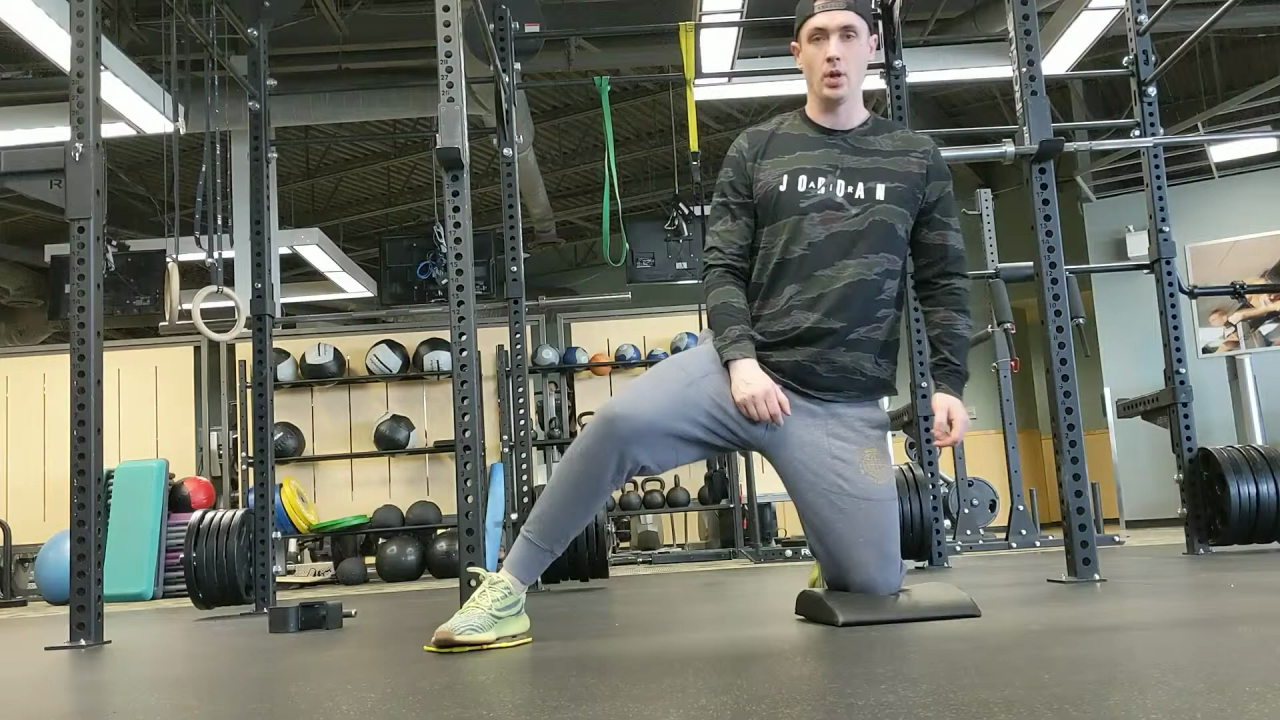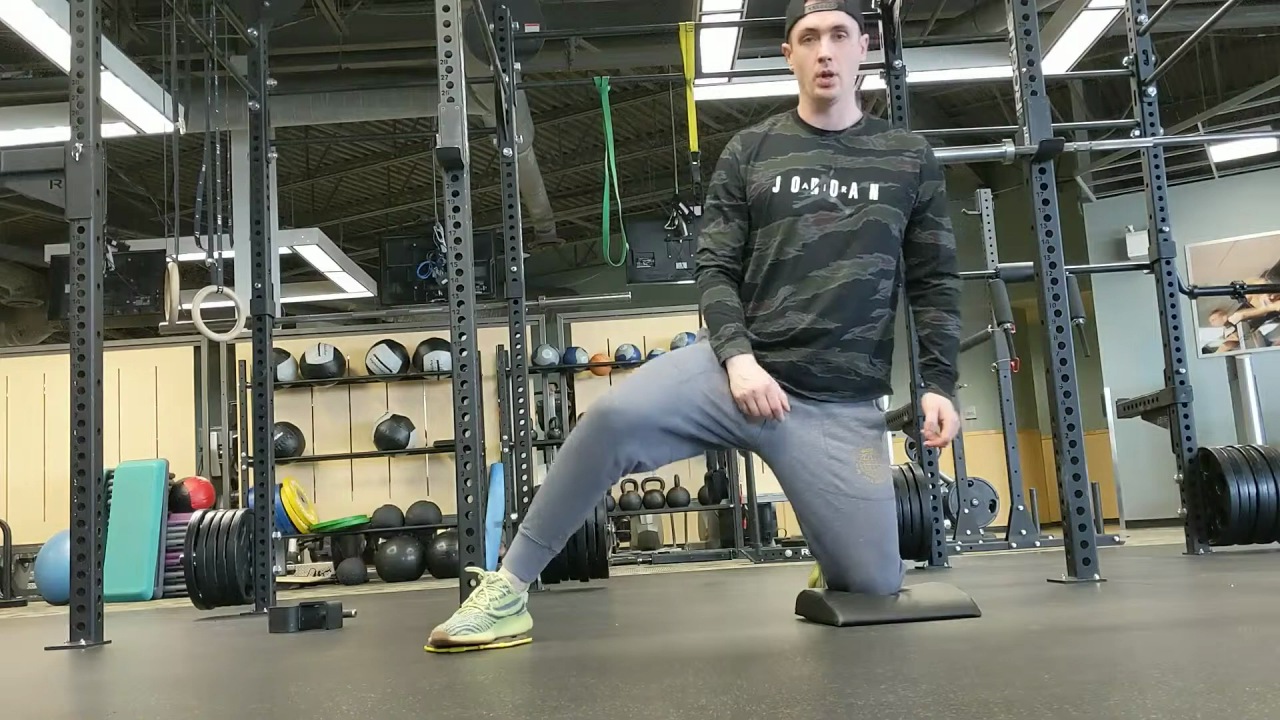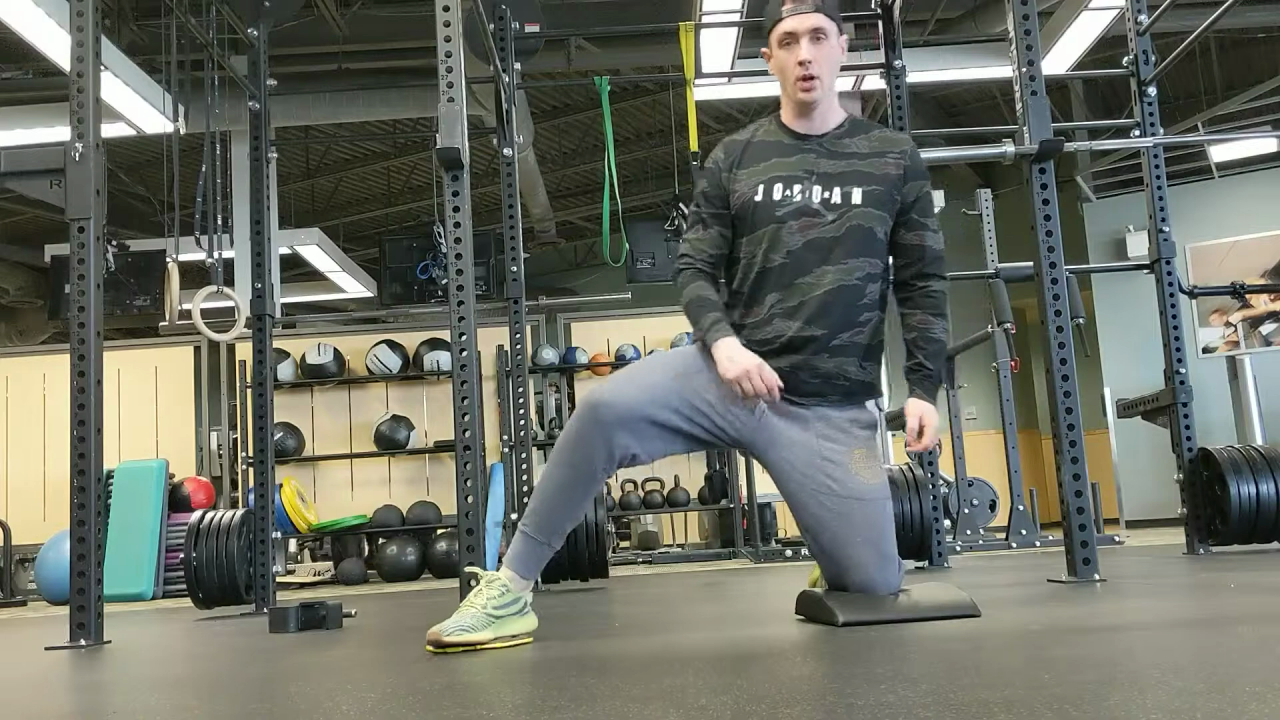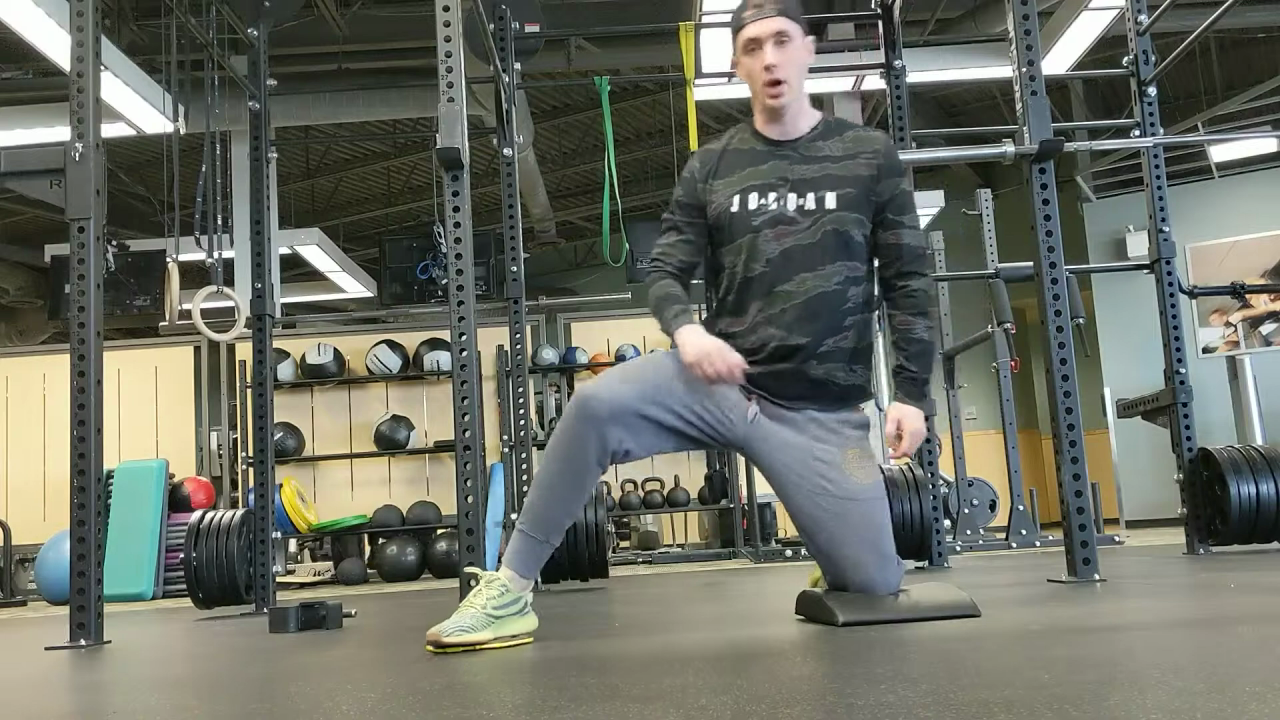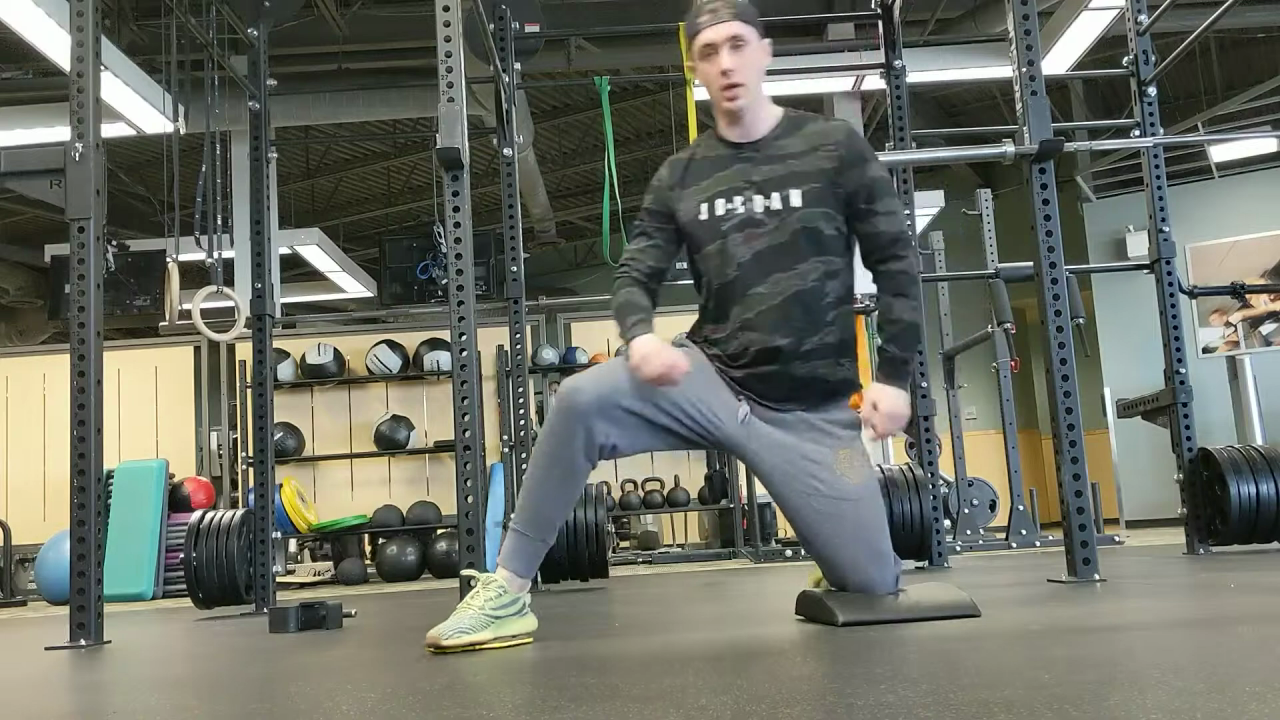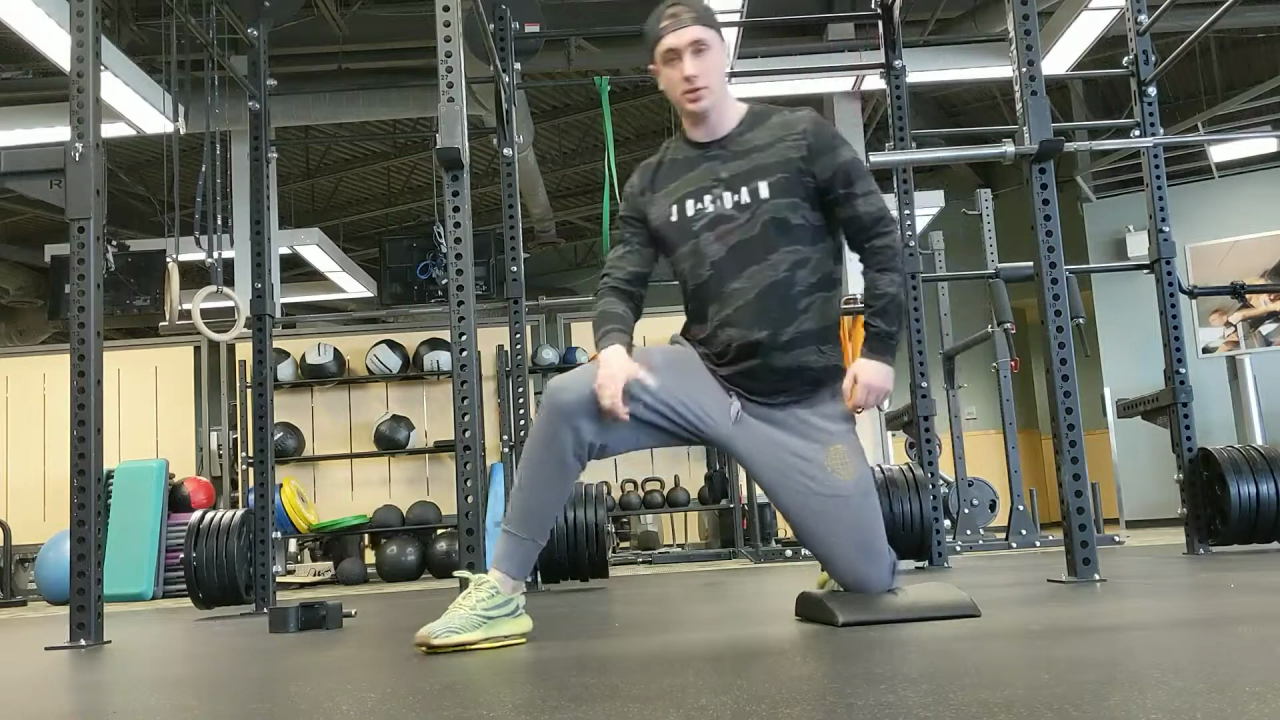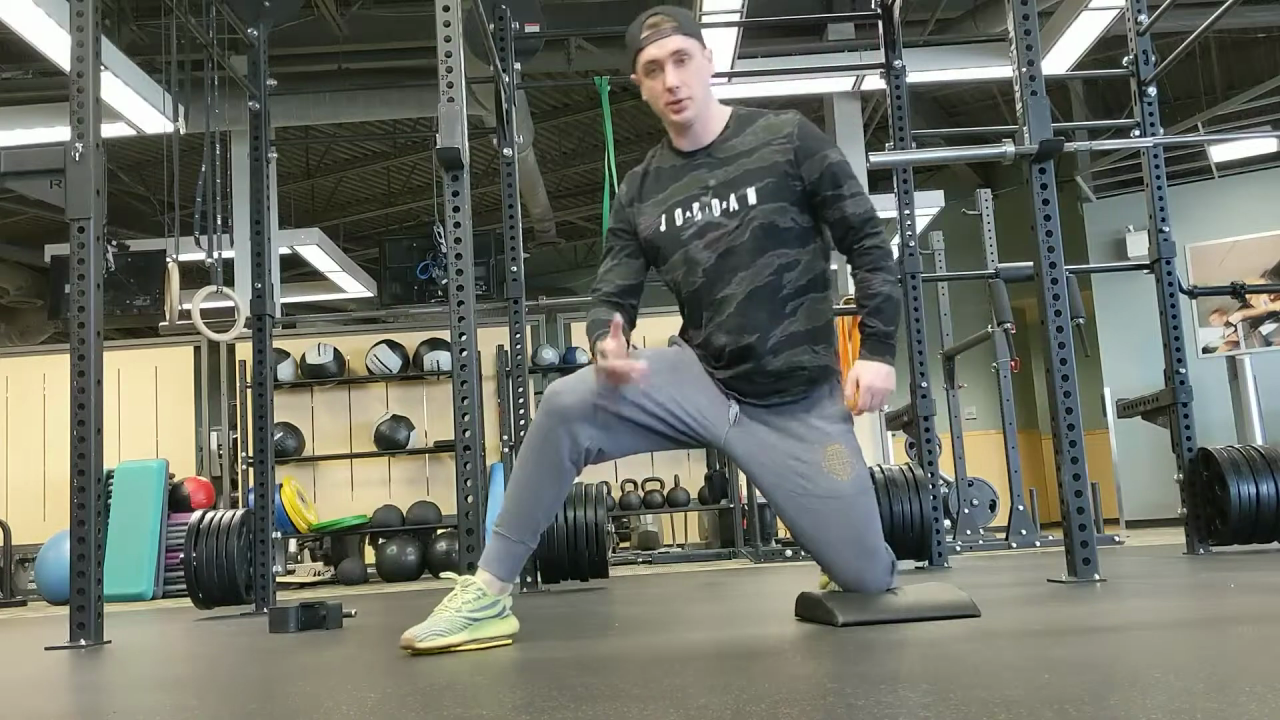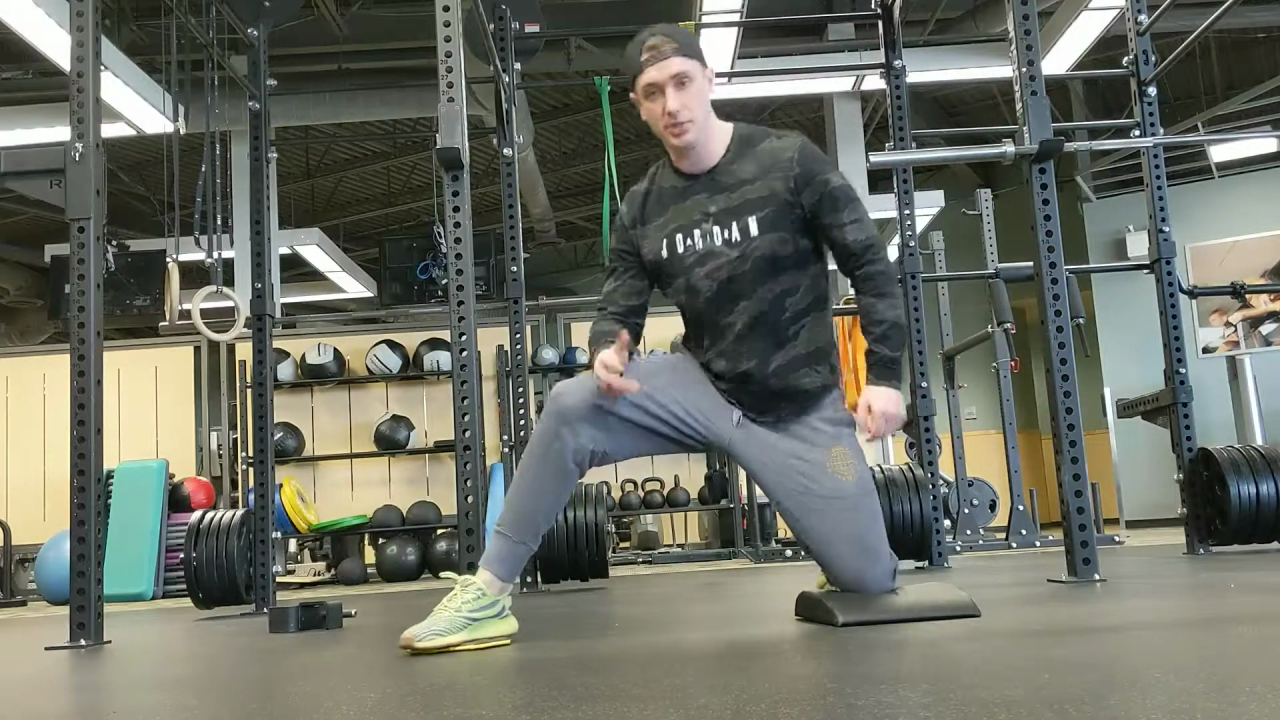
dt=0.1s
person 1, frame 1
left shoulder: (917, 160)
right shoulder: (756, 150)
left elbow: (944, 284)
right elbow: (723, 269)
left wrist: (949, 383)
right wrist: (740, 361)
left hip: (843, 401)
right hip: (748, 366)
left knee: (874, 585)
right knee: (622, 422)
left ankle: (833, 569)
right ankle: (509, 588)
person 1, frame 2
left shoulder: (910, 159)
right shoulder: (750, 152)
left elbow: (935, 283)
right elbow: (715, 270)
left wrist: (938, 383)
right wrist: (737, 357)
left hip: (839, 401)
right hip: (743, 367)
left knee: (873, 585)
right knee: (615, 416)
left ankle: (833, 563)
right ankle: (508, 586)
person 1, frame 3
left shoulder: (894, 158)
right shoulder: (735, 159)
left elbow: (924, 286)
right elbow: (694, 270)
left wrist: (925, 388)
right wrist: (723, 344)
left hip: (830, 405)
right hip: (734, 370)
left knee: (874, 585)
right knee: (607, 408)
left ankle: (835, 566)
right ankle: (511, 589)
person 1, frame 4
left shoulder: (870, 157)
right shoulder: (710, 169)
left elbow: (907, 284)
right elbow: (666, 272)
left wrist: (909, 392)
right wrist: (686, 331)
left hip: (821, 406)
right hip: (722, 371)
left knee: (872, 584)
right knee: (598, 404)
left ankle: (835, 559)
right ankle: (510, 589)
person 1, frame 5
left shoulder: (837, 148)
right shoulder: (678, 178)
left elbow: (896, 265)
right elbow: (635, 277)
left wrist: (893, 376)
right wrist: (641, 336)
left hip: (810, 405)
right hip: (710, 375)
left knee: (871, 584)
right knee: (582, 400)
left ankle: (839, 571)
right ankle: (508, 590)
person 1, frame 6
left shoulder: (803, 137)
right shoulder: (651, 181)
left elbow: (880, 243)
right elbow: (619, 283)
left wrist: (878, 351)
right wrist: (612, 349)
left hip: (799, 398)
right hip: (699, 373)
left knee: (867, 580)
right knee: (568, 400)
right ankle: (501, 591)
person 1, frame 7
left shoulder: (787, 139)
right shoulder: (639, 193)
left elbow: (867, 245)
right elbow: (613, 296)
left wrist: (876, 351)
right wrist: (608, 344)
left hip: (797, 401)
right hip: (700, 376)
left knee: (866, 577)
right knee: (568, 404)
right ankle: (488, 595)
person 1, frame 8
left shoulder: (789, 161)
right shoulder: (641, 209)
left elbow: (871, 267)
right elbow: (618, 312)
left wrist: (885, 376)
right wrist: (607, 354)
left hip: (798, 406)
right hip: (702, 383)
left knee: (868, 580)
right knee: (572, 407)
right ankle: (488, 595)
